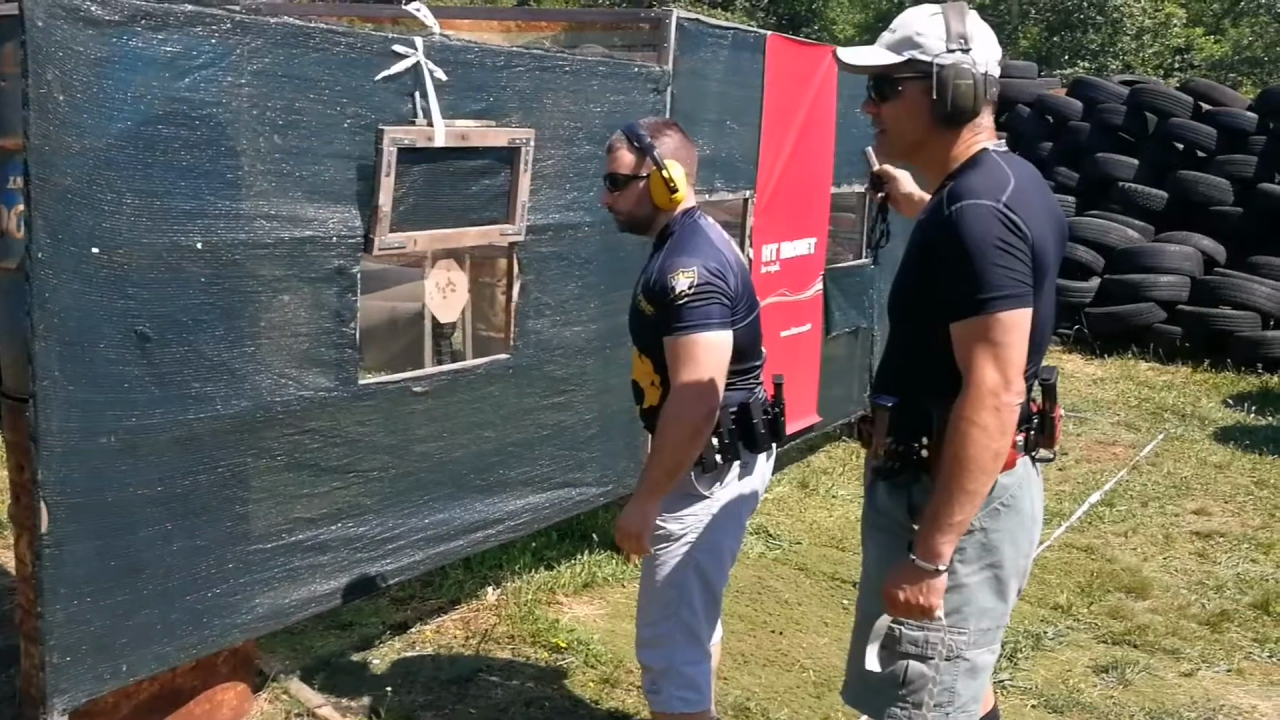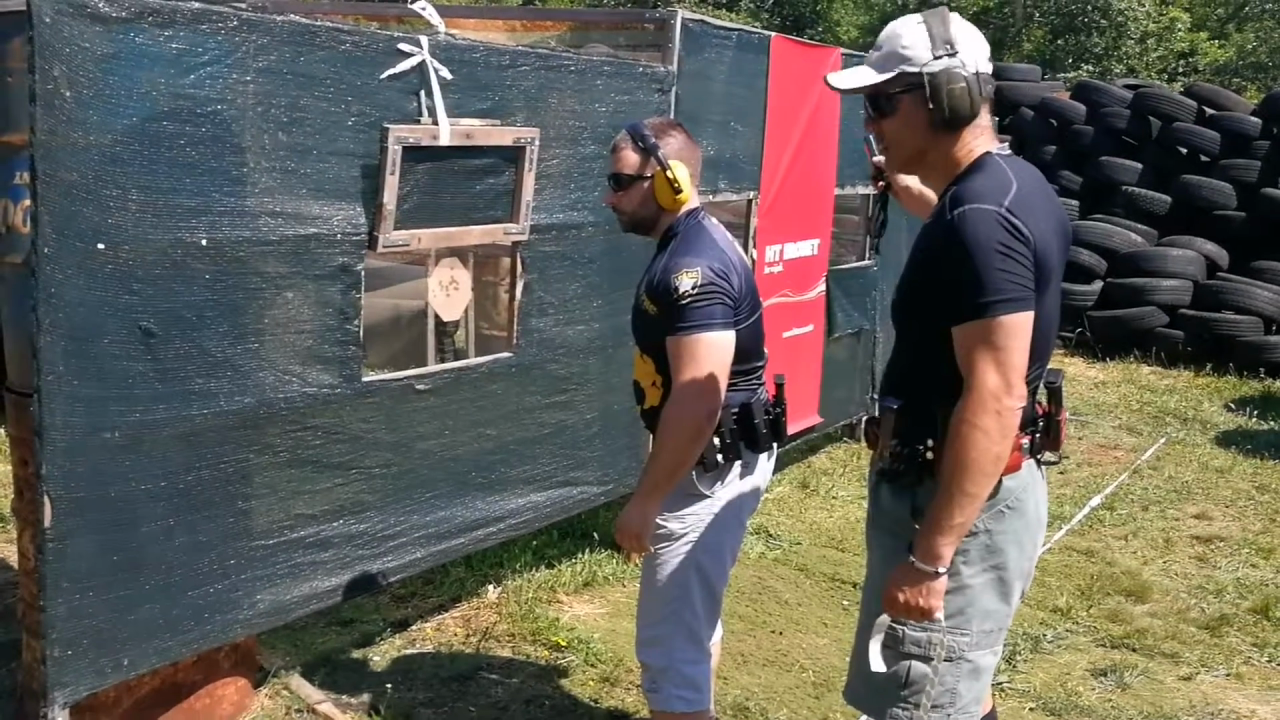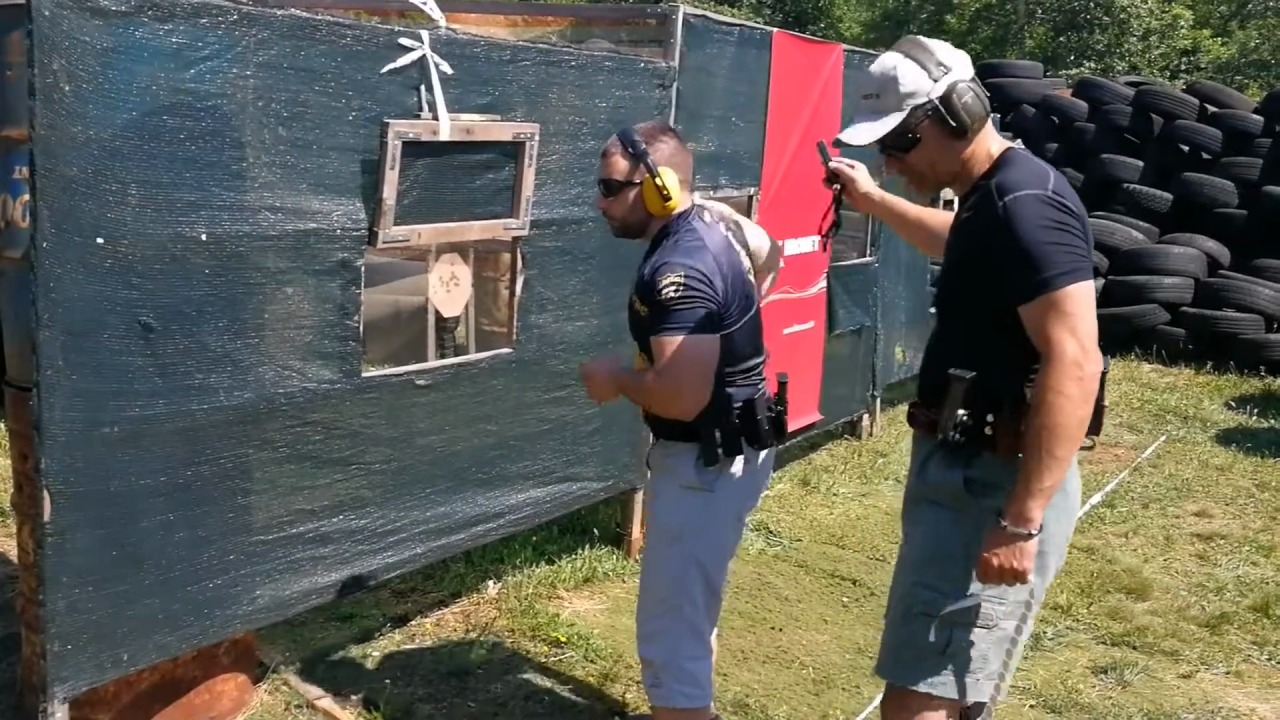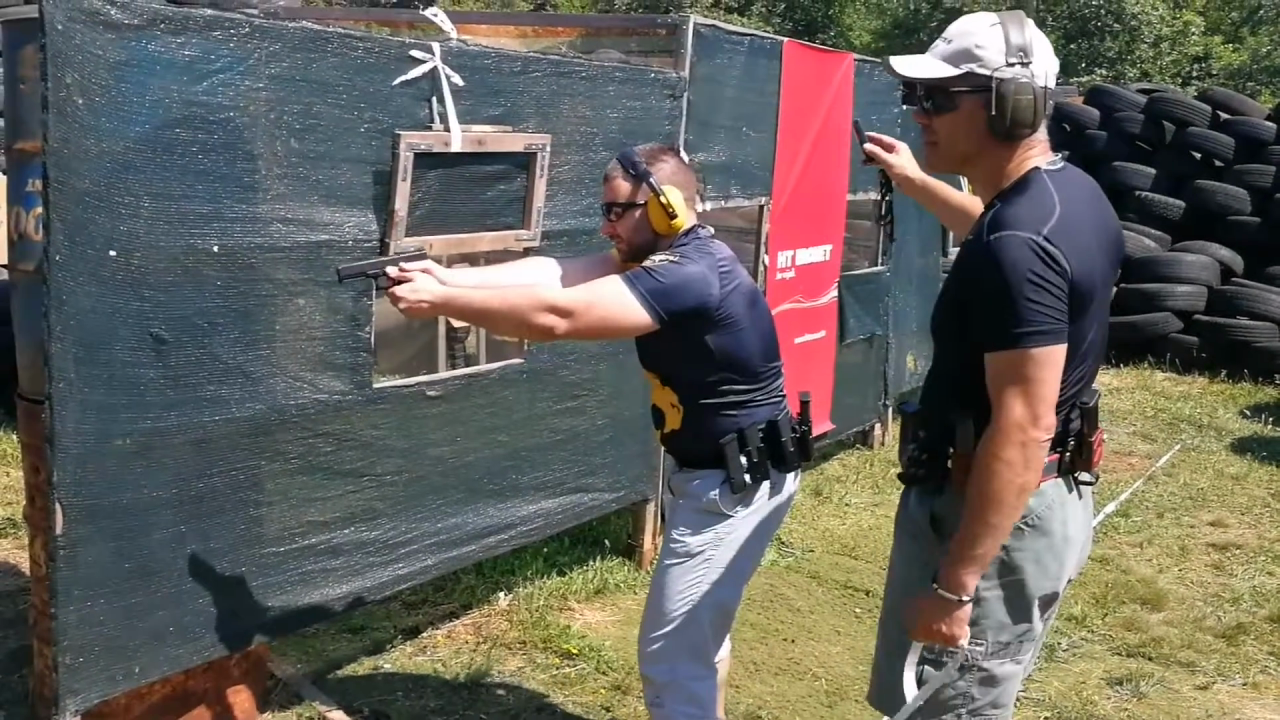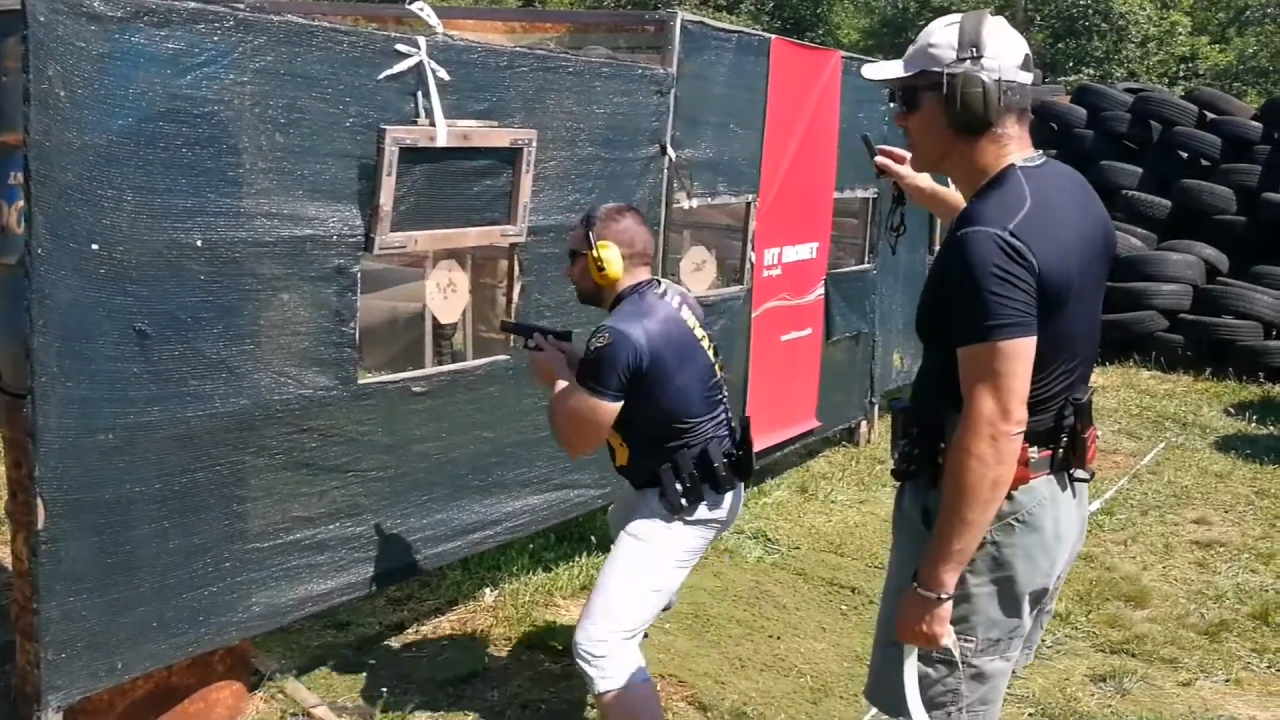
dt=1s
person 1, frame 1
left shoulder: (974, 211)
right shoulder: (1003, 182)
left elbow: (994, 395)
left wrist: (930, 554)
right wrist: (917, 205)
left hip: (953, 498)
right hip: (958, 485)
person 1, frame 2
left shoulder: (980, 217)
right shoulder: (1009, 184)
left elbow: (995, 398)
left wrist: (930, 556)
right wrist: (922, 200)
left hip: (959, 500)
right hip: (956, 488)
person 1, frame 3
left shoulder: (1024, 205)
right shoulder: (993, 196)
left elbow: (1075, 367)
left wrist: (1021, 521)
right wrist: (874, 200)
left hip: (996, 483)
right hip: (964, 468)
person 1, frame 4
left shoulder: (1020, 243)
right shoulder: (1071, 192)
left elbow: (1023, 429)
left wrist: (955, 585)
right wrist: (916, 183)
left hip: (996, 511)
right hip: (1045, 500)
person 1, frame 5
left shoulder: (986, 241)
right shoulder: (1066, 188)
left elbow: (995, 423)
left wrist: (933, 581)
right wrist: (930, 192)
left hip: (989, 509)
right hip: (1053, 493)
person 2, frame 1
left shoulder: (689, 266)
right shoulder: (689, 244)
left elbow: (697, 402)
left wrist: (644, 501)
right wrist: (655, 487)
left hip: (708, 468)
right hip: (709, 460)
left knee: (669, 638)
right knee: (693, 614)
person 2, frame 2
left shoulder: (693, 267)
right shoulder: (692, 244)
left elbow: (698, 400)
left wrist: (644, 501)
left hip: (710, 467)
right hip: (710, 461)
left knee: (669, 639)
right knee: (692, 615)
person 2, frame 3
left shoulder: (681, 267)
right shoulder: (703, 228)
left elbow: (680, 396)
left wrist: (615, 377)
left hip: (709, 459)
right hip: (714, 451)
left knee: (669, 631)
right knee: (686, 607)
person 2, frame 4
left shoulder: (689, 274)
right shoulder: (666, 256)
left elbow: (557, 315)
right elbow: (556, 274)
left wrist: (440, 302)
right wrist: (447, 276)
left hip: (737, 483)
right hip: (709, 471)
left knee: (671, 651)
right knee: (699, 619)
person 2, frame 5
left shoulder: (622, 337)
right shoulder: (665, 299)
left elbow: (575, 438)
left wrist: (558, 377)
right wrist: (580, 367)
left hip: (683, 506)
right hip: (683, 486)
left knee: (600, 643)
right knee: (623, 523)
right ankle: (651, 594)
